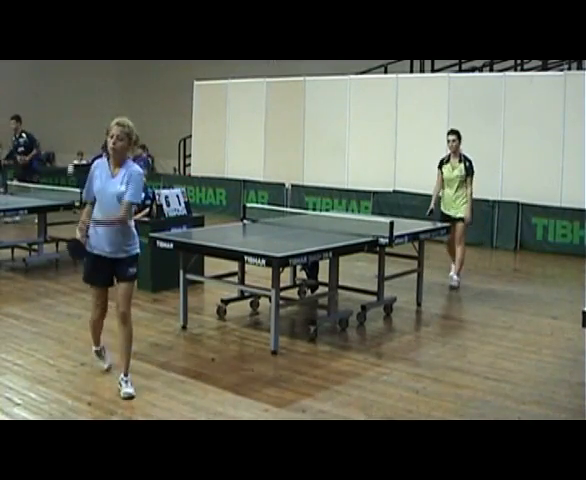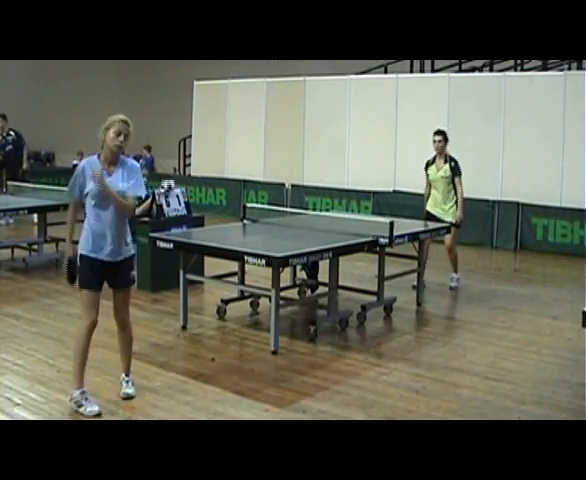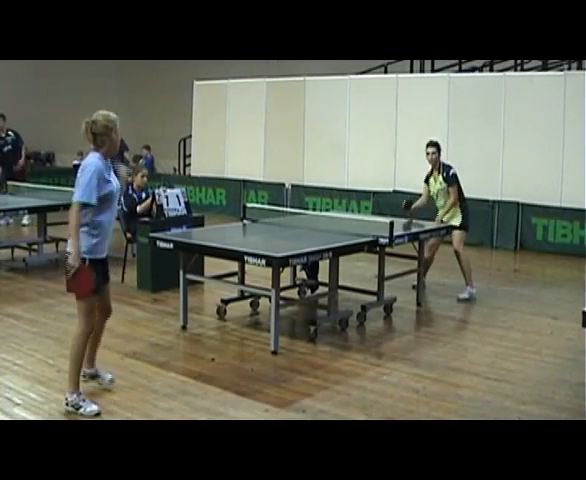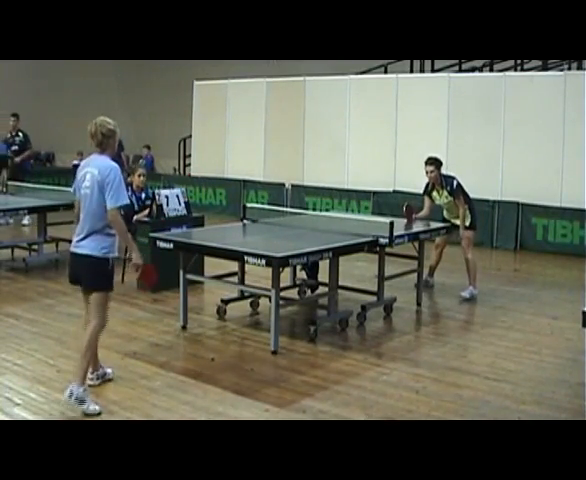
dt=0.4s
person 1, frame 1
left shoulder: (134, 173)
right shoulder: (97, 166)
left elbow: (124, 215)
right elbow: (90, 205)
left wrist: (98, 221)
right wrist: (81, 229)
left hip: (125, 251)
right hip: (97, 250)
left knee: (124, 314)
right knee: (98, 314)
left ankle: (125, 376)
right ankle: (99, 347)
person 1, frame 2
left shoulder: (132, 168)
right shoulder: (86, 166)
left elbow: (129, 208)
right elbow: (74, 208)
left wrist: (105, 189)
right wrist: (68, 243)
left hip: (121, 253)
right hip: (92, 253)
left knee: (123, 319)
right knee: (89, 321)
left ankle: (126, 376)
right ankle: (77, 391)
person 1, frame 3
left shoulder: (102, 163)
right shoulder: (95, 165)
right elbow: (77, 209)
right wrist: (75, 251)
left hip: (97, 253)
right hip: (86, 254)
left knee: (104, 311)
right knee: (86, 323)
left ankle: (89, 368)
right ankle: (72, 395)
person 1, frame 4
left shoulder: (84, 166)
right shoulder: (111, 169)
left elbow: (76, 209)
right elbow: (113, 216)
right wrist: (133, 250)
left hip: (78, 250)
right hip: (98, 252)
left knee: (91, 314)
right knee: (98, 322)
left ankle: (95, 370)
right ankle: (77, 388)
person 2, frame 1
left shoulder: (467, 162)
right shoulder: (442, 162)
left elbow: (469, 188)
right elbow: (438, 185)
left wrist: (469, 210)
right wrist: (433, 203)
left hip: (462, 207)
right hip: (446, 206)
left knee: (459, 241)
right knee: (448, 240)
left ankle: (456, 276)
right ankle: (454, 263)
person 2, frame 2
left shoulder: (453, 163)
right shoulder: (429, 164)
left elbow: (459, 188)
left wrist: (460, 209)
right wrist: (424, 207)
left hip: (449, 209)
right hip: (432, 209)
left knee: (449, 245)
right knee: (424, 242)
left ankle: (455, 274)
person 2, frame 3
left shoulder: (448, 171)
right shoulder: (429, 175)
left elbow: (454, 198)
right elbow: (424, 198)
left wrist: (441, 217)
right wrist: (412, 207)
left hip: (458, 213)
right hip: (443, 214)
left knee: (457, 248)
right knee: (430, 245)
left ankle: (470, 288)
right ankle: (422, 278)
person 2, frame 4
left shoulder: (451, 183)
right shoulder: (429, 187)
left elbow: (462, 207)
right elbow: (426, 211)
left wrist: (462, 229)
right wrist: (415, 216)
left hip: (465, 214)
right hip: (449, 216)
left knee: (466, 250)
right knee: (438, 245)
left ankle: (472, 288)
right ankle: (429, 278)
